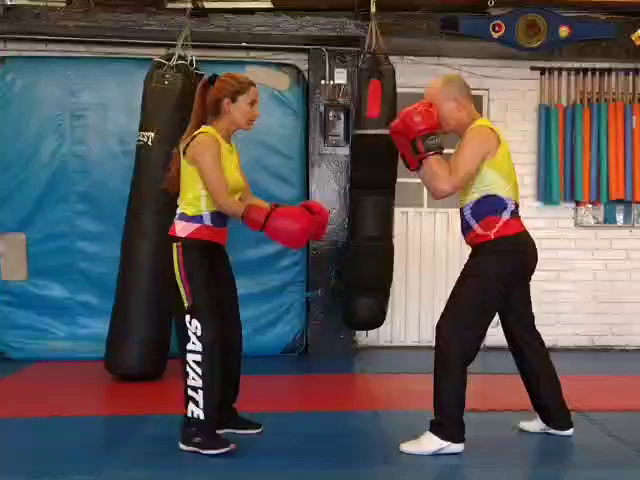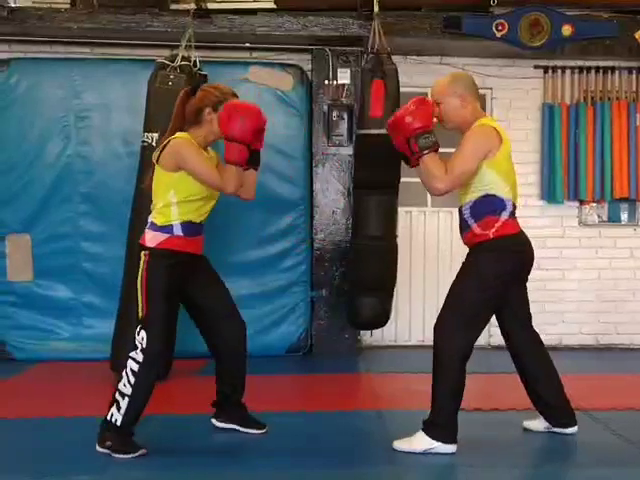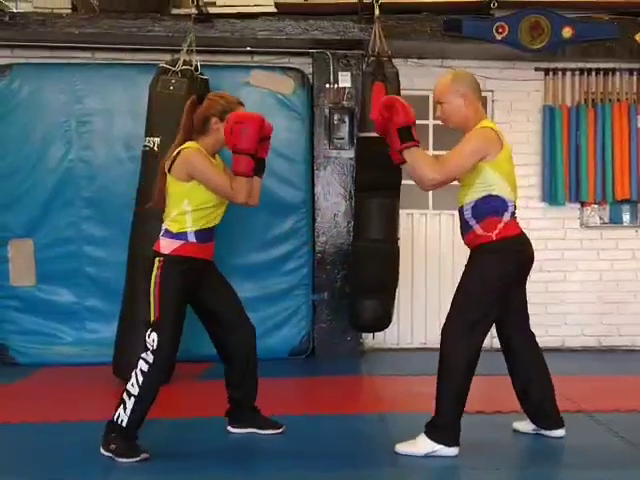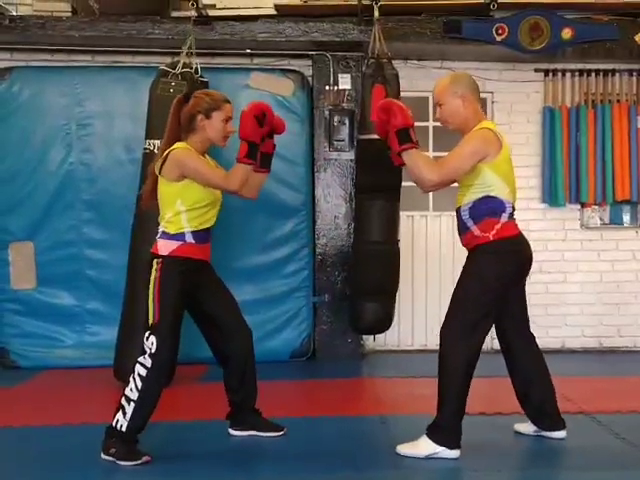
dt=0.4s
person 1, frame 1
left shoulder: (480, 133)
right shoulder: (478, 137)
left elbow: (446, 186)
right elbow: (438, 189)
left wrist: (428, 141)
right wrist: (414, 153)
left hip: (498, 251)
right hip: (511, 248)
left knee: (453, 333)
right knee: (522, 332)
left ankle: (447, 432)
right ankle: (556, 418)
person 1, frame 2
left shoulder: (483, 132)
right shoulder: (481, 137)
left elbow: (441, 186)
right elbow: (436, 184)
left wrist: (424, 139)
right wrist: (414, 150)
left hip: (495, 251)
right hip: (507, 249)
left knee: (451, 332)
right knee: (520, 333)
left ankle: (440, 433)
right ankle: (559, 415)
person 1, frame 3
left shoulder: (484, 135)
right shoulder: (477, 140)
left elbow: (434, 175)
right elbow: (428, 181)
left wrist: (406, 136)
right wrist: (399, 144)
left hip: (498, 252)
right hip: (506, 251)
left knee: (459, 336)
right knee: (516, 334)
left ankle: (442, 435)
right ankle: (547, 418)
person 1, frame 4
left shoulder: (482, 136)
right shoulder: (477, 139)
left elbow: (433, 177)
right elbow: (429, 182)
left wrist: (403, 138)
right wrist: (399, 146)
left hip: (495, 253)
right hip: (505, 252)
left knee: (457, 338)
right knee: (516, 335)
left ankle: (444, 438)
right ankle: (548, 420)
person 2, frame 1
left shoulder: (228, 146)
right shoulder: (204, 140)
left elbow: (241, 199)
right elbow: (227, 201)
left wrist: (292, 213)
right wrist: (272, 221)
left hip: (213, 247)
right hip: (191, 245)
left knee: (229, 331)
right knee: (206, 333)
left ankle: (220, 413)
right ankle: (194, 430)
person 2, frame 2
left shoulder: (208, 153)
right shoulder: (179, 146)
left elbow: (246, 192)
right elbow: (225, 186)
left wrist: (252, 147)
right wrist: (236, 142)
left hip: (192, 256)
right hip: (161, 256)
left knee: (231, 327)
right knee: (152, 347)
left ankle: (229, 409)
right ankle: (113, 431)
person 2, frame 3
left shoulder: (213, 161)
right shoulder: (190, 155)
left elbow: (251, 197)
right elbow: (238, 195)
left wrist: (257, 152)
right wrist: (244, 152)
left hip: (202, 263)
right hip: (174, 263)
left knee: (241, 333)
right knee: (161, 349)
left ankle: (243, 413)
right ankle: (118, 434)
person 2, frame 4
left shoulder: (205, 161)
right shoulder: (180, 155)
left elbow: (250, 190)
right elbow: (233, 183)
left wrist: (265, 146)
right wrist: (249, 141)
left hip: (199, 265)
right hip: (171, 265)
left knee: (238, 336)
right knee: (159, 352)
left ankle: (244, 416)
right ankle: (118, 438)
